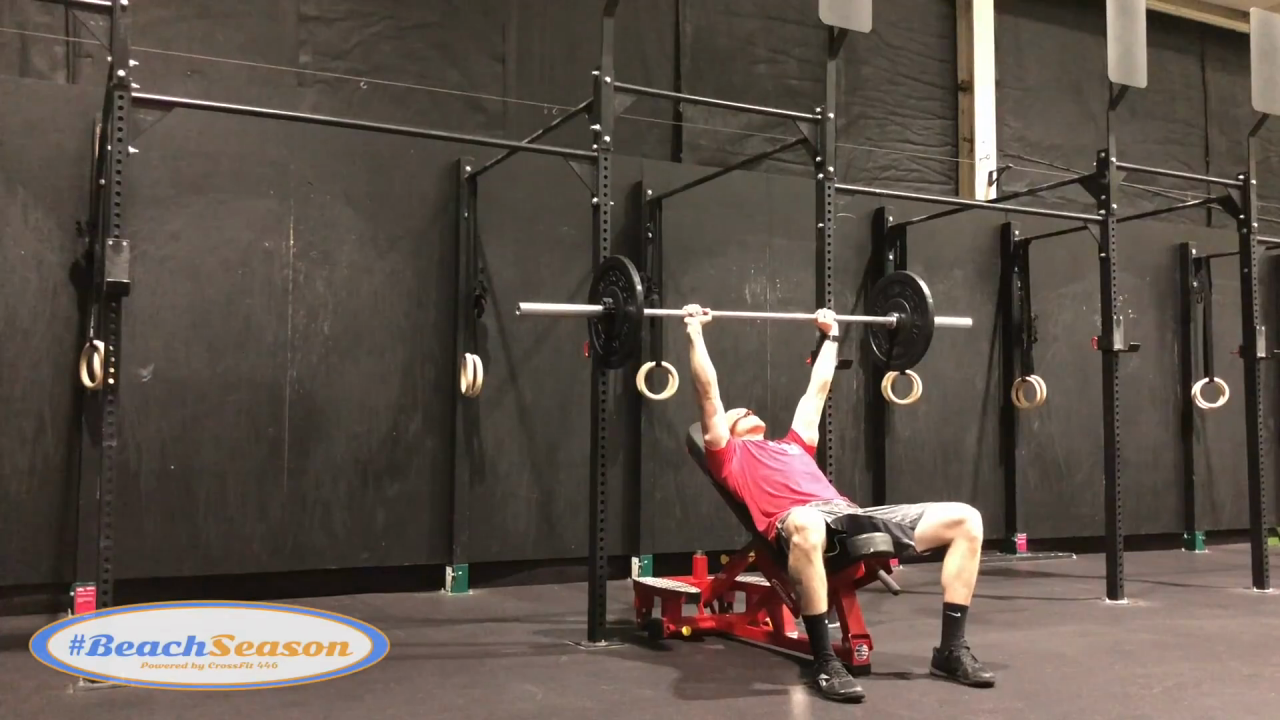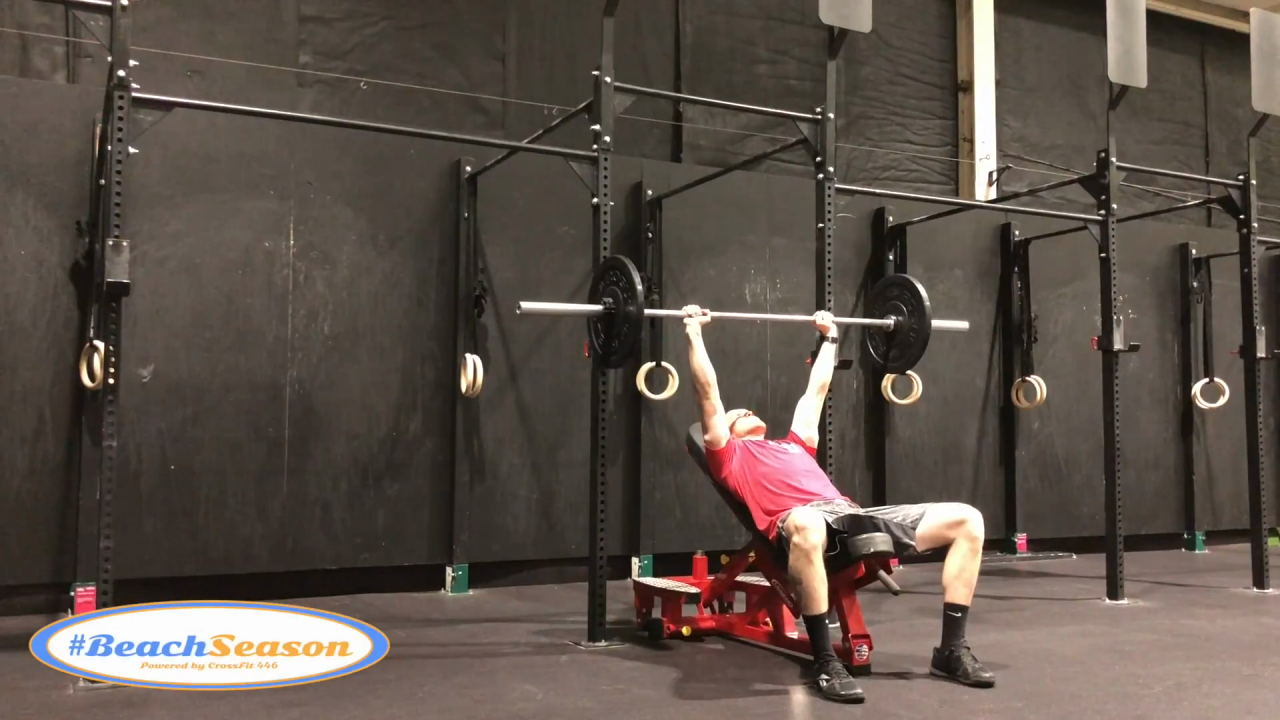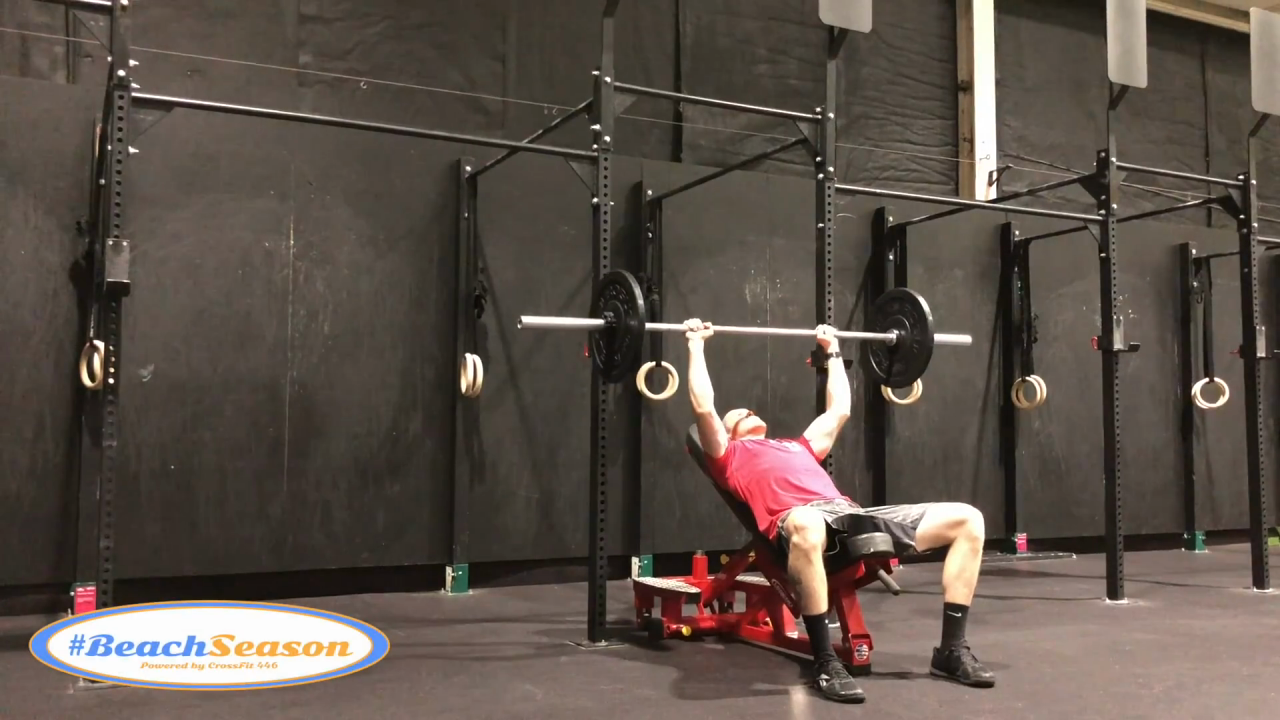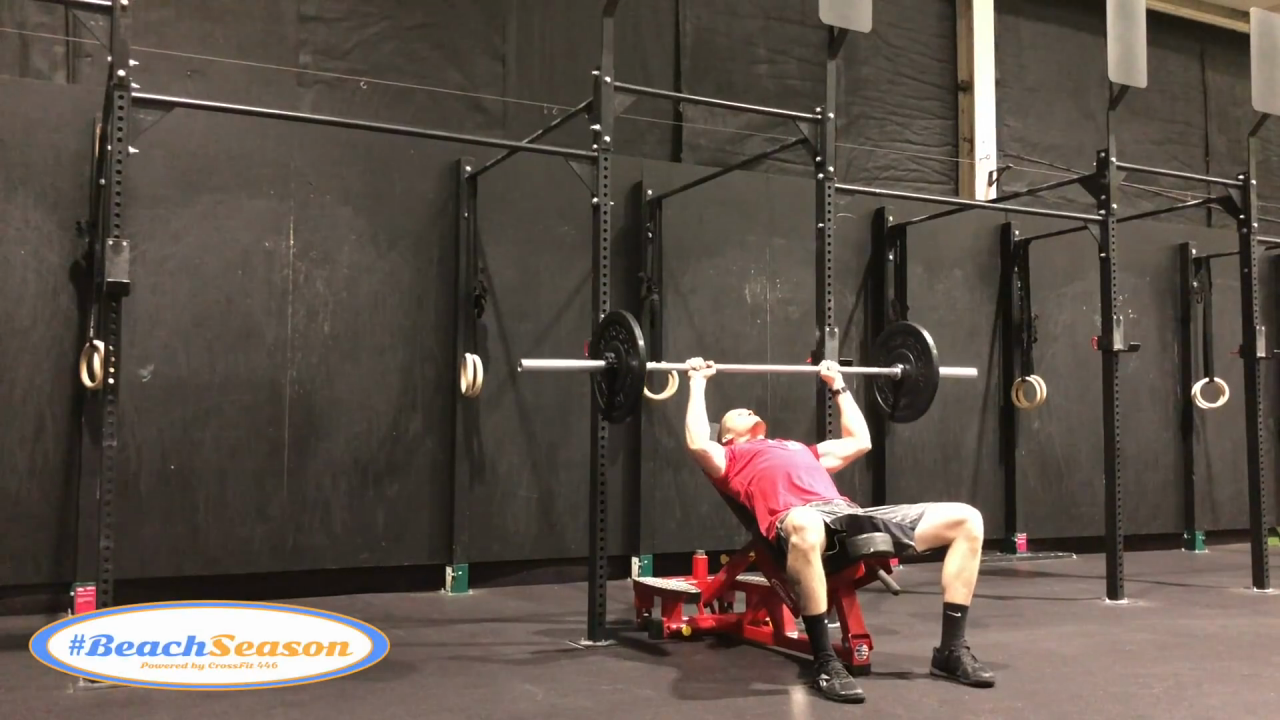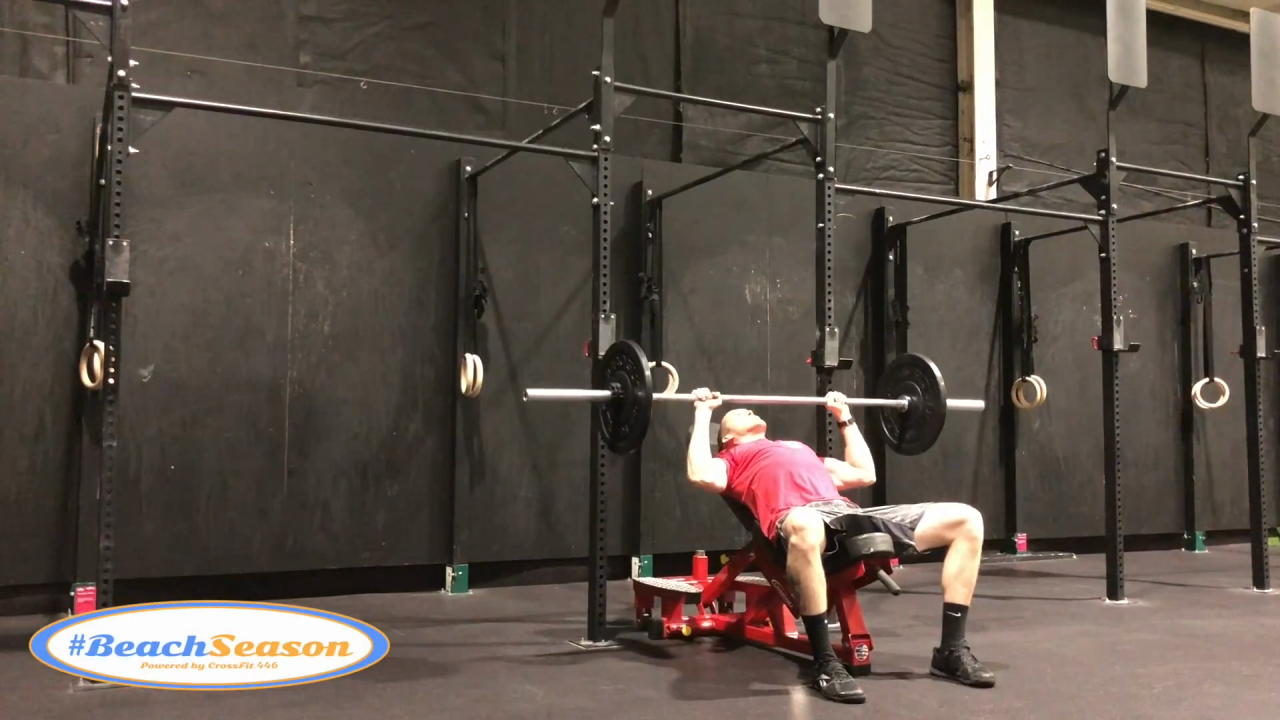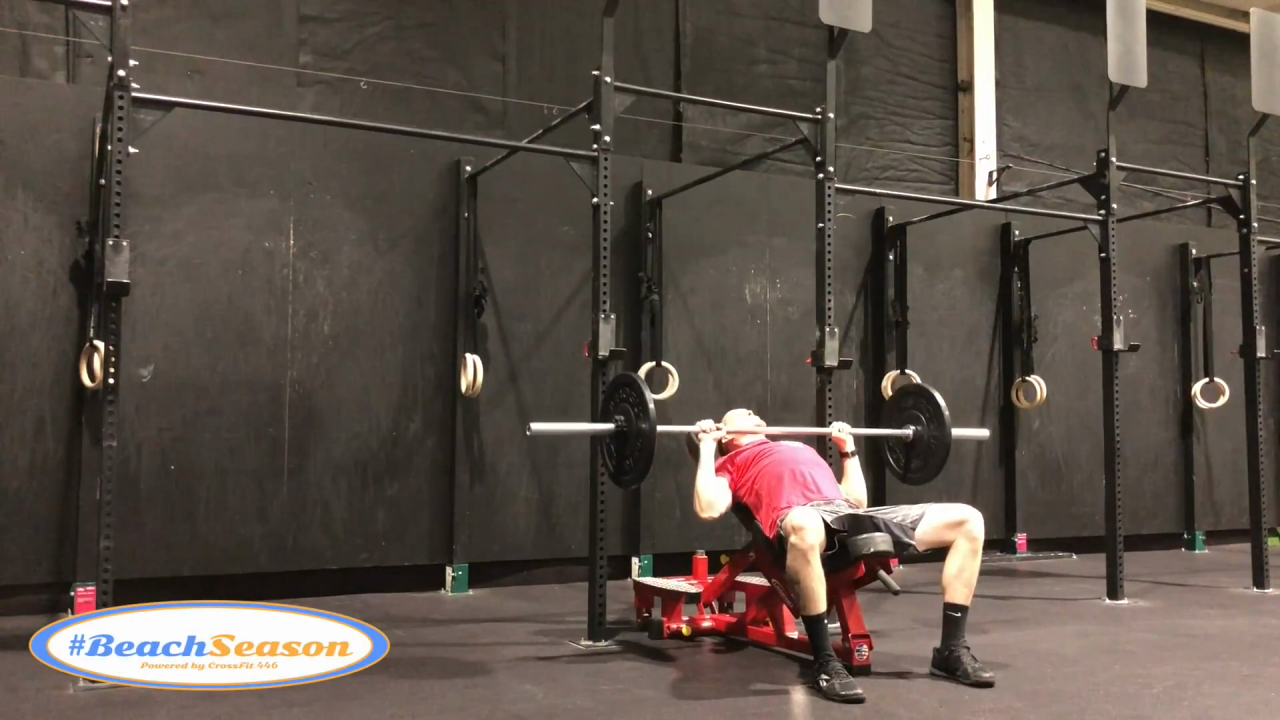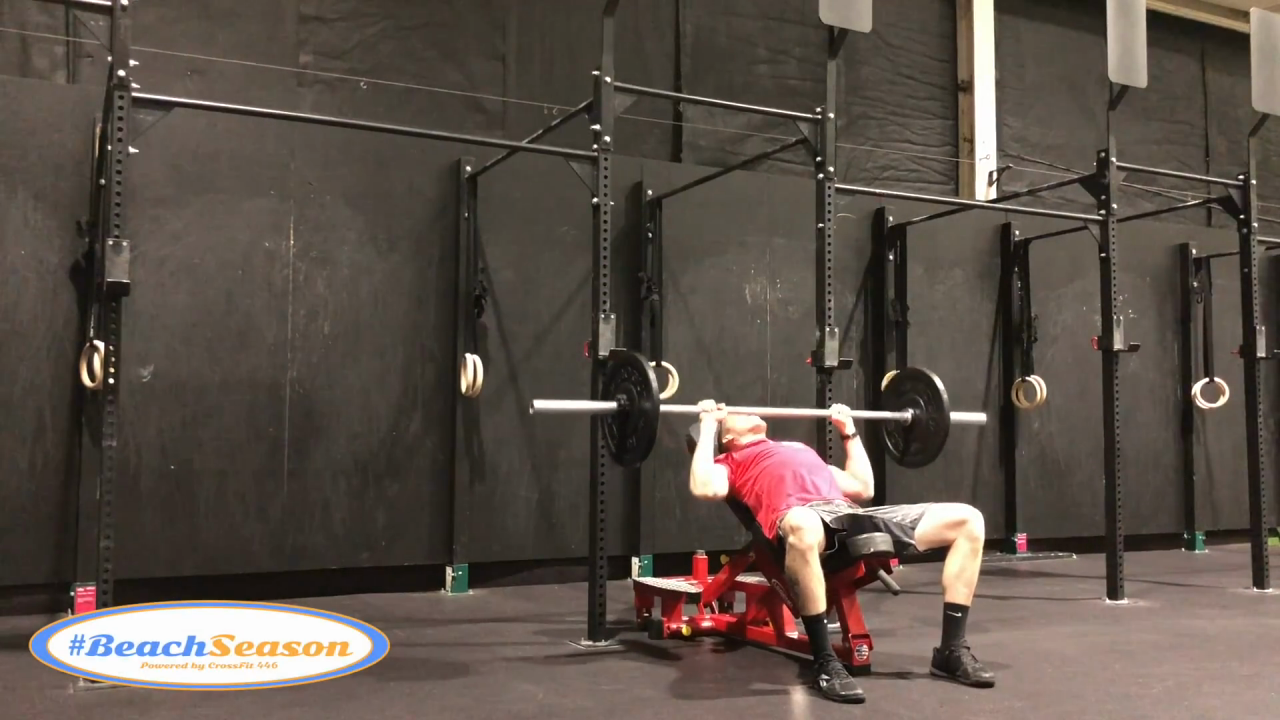
dt=0.5s
person 1, frame 1
left shoulder: (795, 445)
right shoulder: (729, 454)
left elbow: (818, 389)
right elbow: (708, 393)
left wrist: (831, 335)
right wrist: (695, 331)
left hip: (851, 516)
right hip: (802, 521)
left knee: (965, 520)
right knee: (806, 528)
left ankle: (952, 651)
right ankle: (825, 662)
person 1, frame 2
left shoulder: (795, 444)
right shoulder: (729, 454)
left elbow: (816, 389)
right elbow: (707, 392)
left wrist: (829, 336)
right wrist: (694, 332)
left hip: (852, 515)
right hip: (802, 521)
left knee: (967, 520)
right knee: (807, 526)
left ankle: (952, 650)
right ankle: (826, 662)
person 1, frame 3
left shoulder: (797, 446)
right shoulder: (730, 455)
left elbow: (840, 409)
right elbow: (703, 409)
left wrist: (832, 351)
right wrist: (696, 345)
left hip: (853, 514)
right hip: (803, 520)
left knee: (967, 520)
right knee: (807, 528)
left ankle: (952, 650)
right ankle: (826, 662)
person 1, frame 4
left shoulder: (799, 450)
right shoulder: (730, 460)
left elbow: (859, 441)
right elbow: (698, 444)
left wrist: (838, 386)
right wrist: (698, 383)
left hip: (853, 515)
right hip: (804, 521)
left knee: (966, 520)
right knee: (804, 526)
left ankle: (952, 650)
right ankle: (825, 662)
person 1, frame 5
left shoulder: (800, 448)
right shoulder: (730, 459)
left elbow: (865, 475)
right elbow: (702, 476)
left wrist: (844, 417)
right wrist: (703, 415)
left hip: (852, 514)
right hip: (803, 520)
left knee: (967, 520)
right knee: (804, 527)
left ankle: (952, 650)
right ankle: (825, 662)
person 1, frame 6
left shoulder: (803, 450)
right shoulder: (731, 463)
right elbow: (709, 510)
left wrist: (848, 449)
right wrist: (707, 446)
left hip: (851, 516)
right hip: (803, 518)
left knee: (967, 521)
right knee: (804, 527)
left ankle: (952, 651)
right ankle: (825, 663)
person 1, frame 7
left shoulder: (801, 450)
right shoulder: (733, 462)
left elbow: (863, 488)
right elbow: (704, 488)
left wrist: (849, 431)
right wrist: (708, 426)
left hip: (850, 516)
right hip: (800, 517)
left knee: (967, 520)
right knee: (804, 527)
left ankle: (952, 651)
right ankle: (825, 662)
